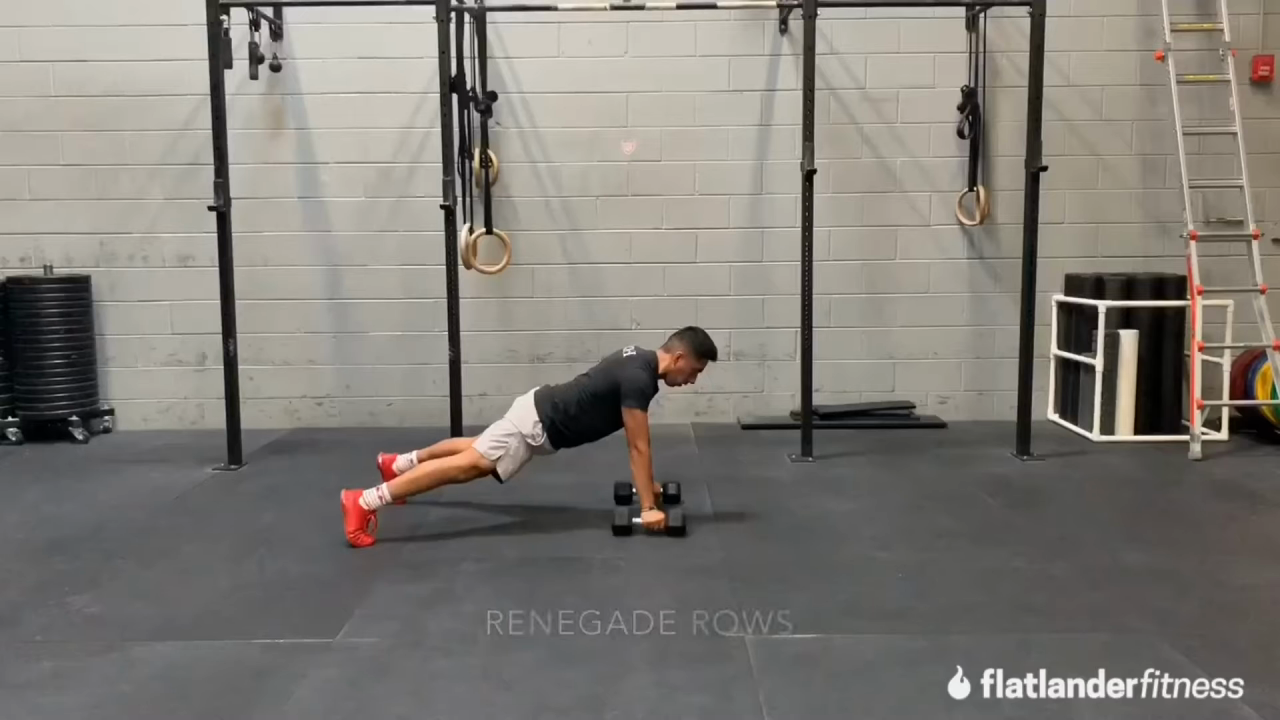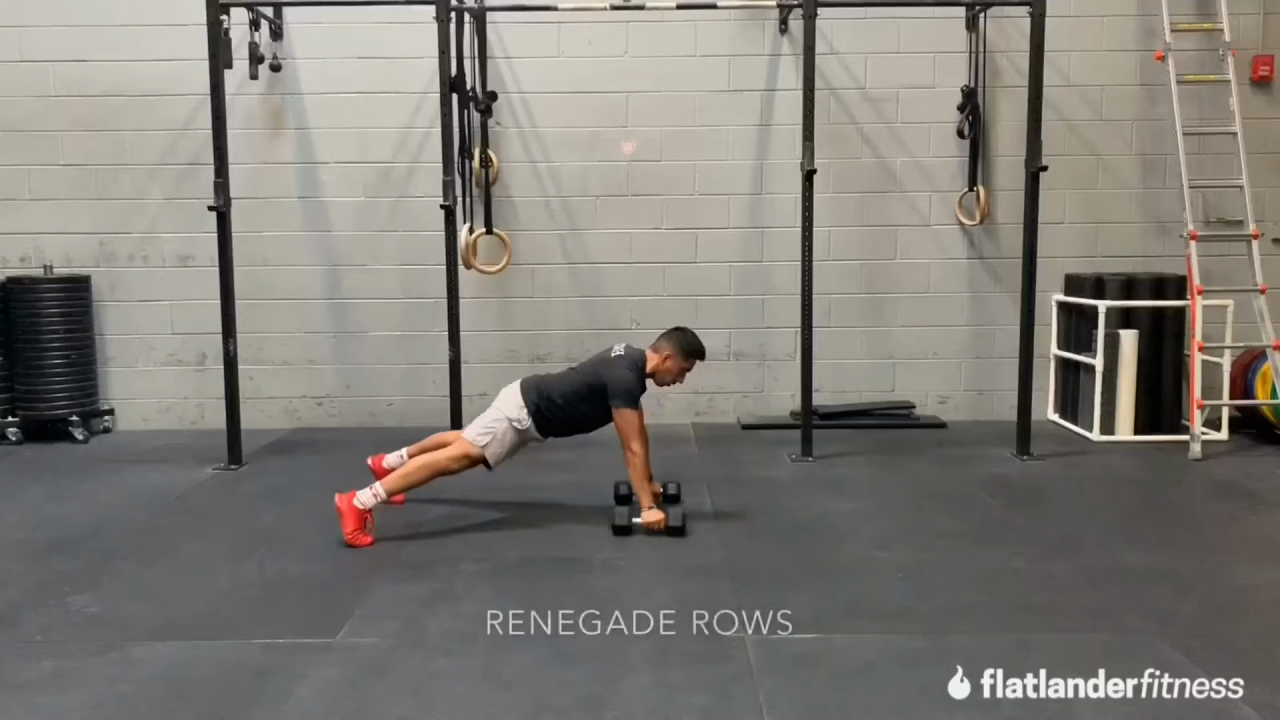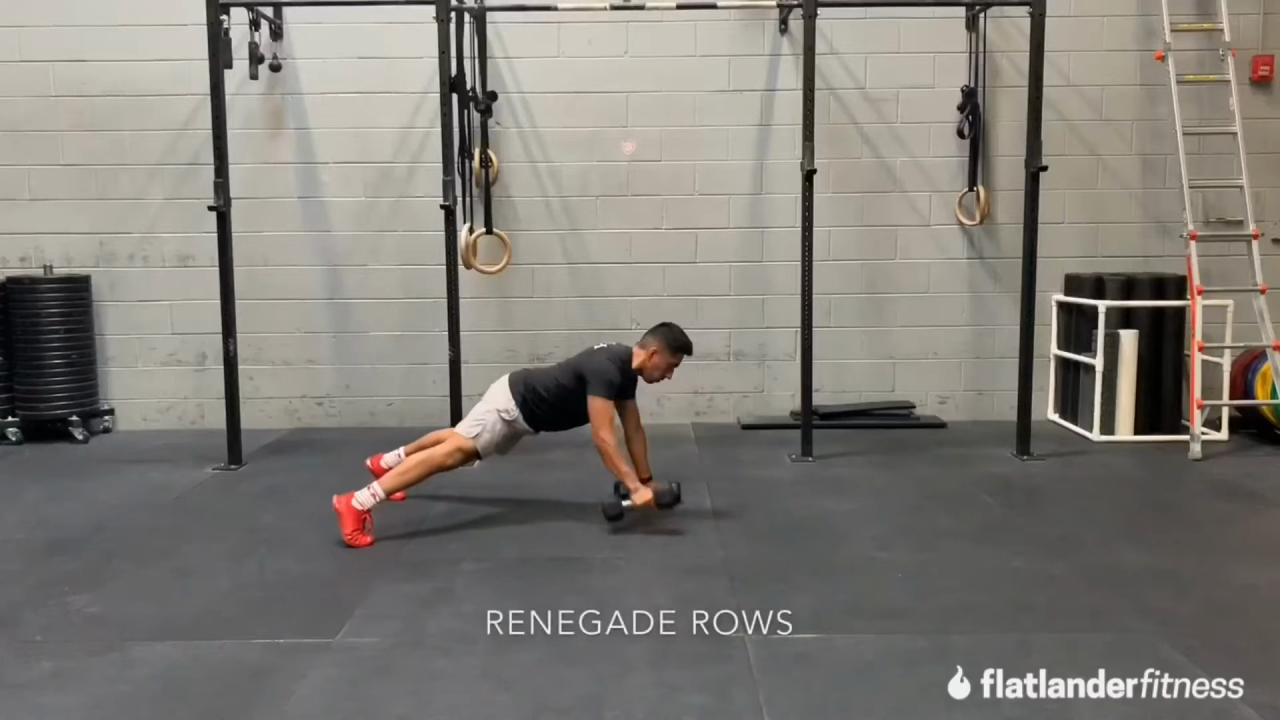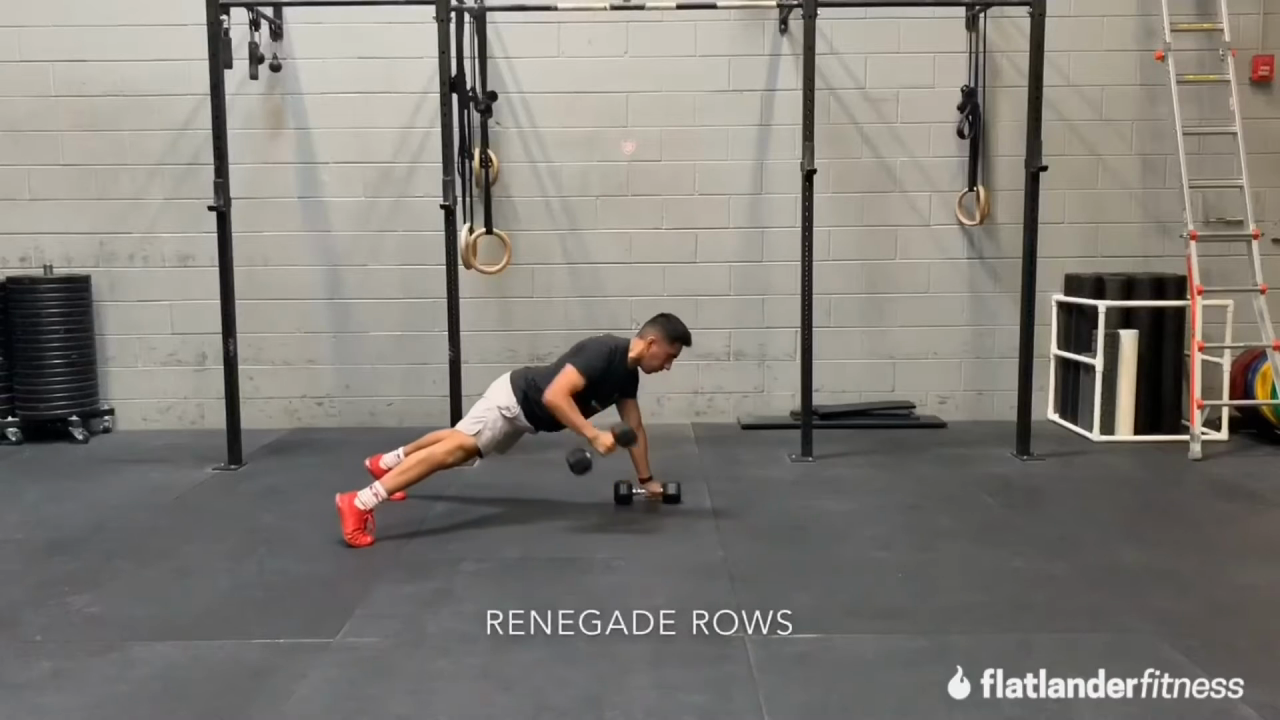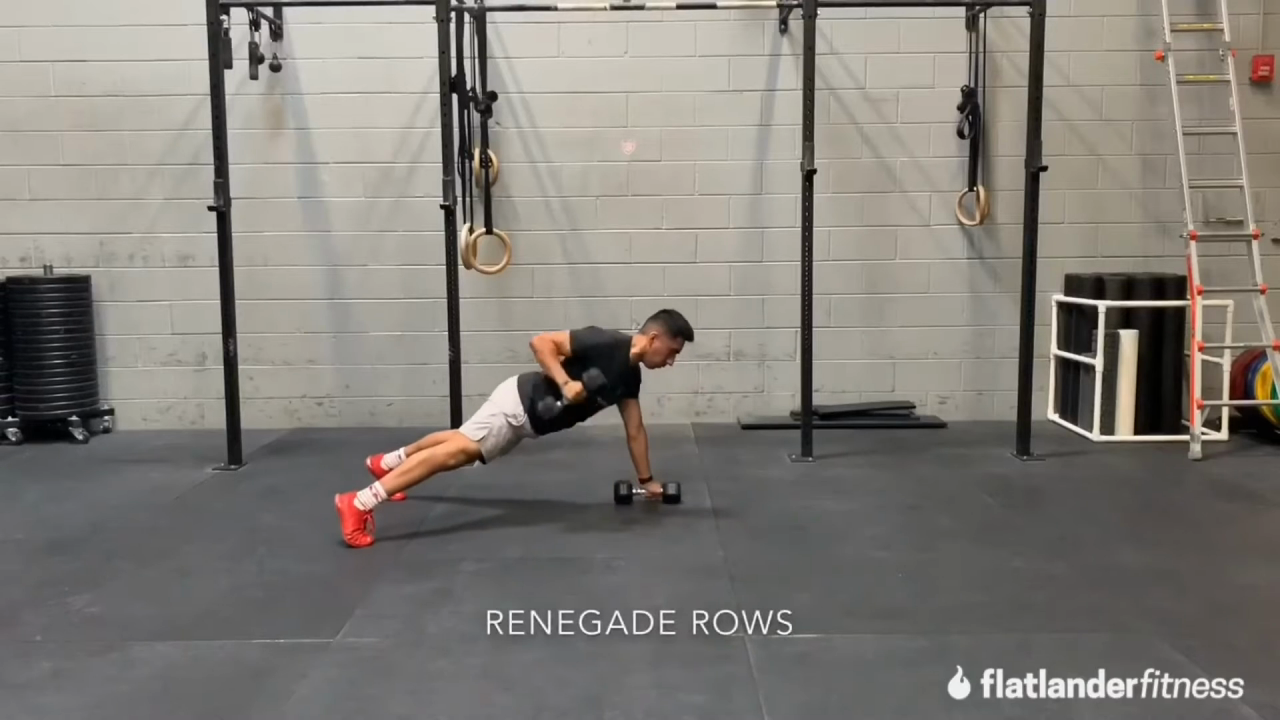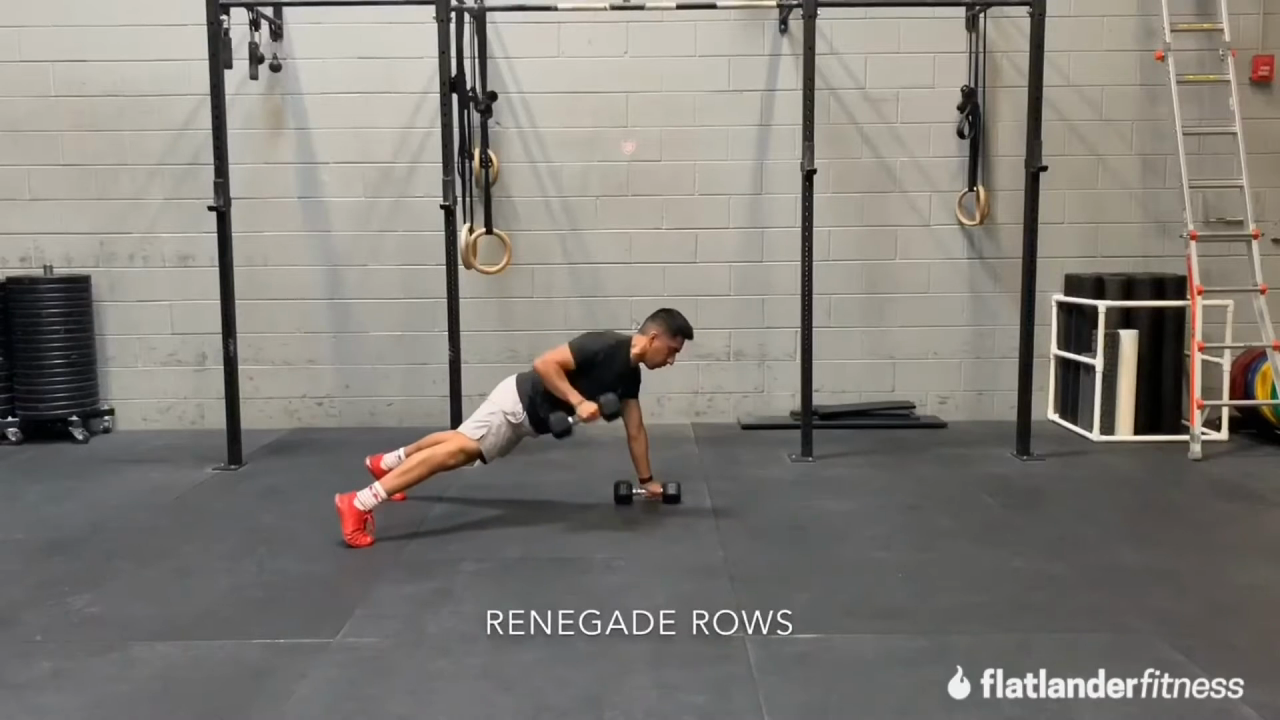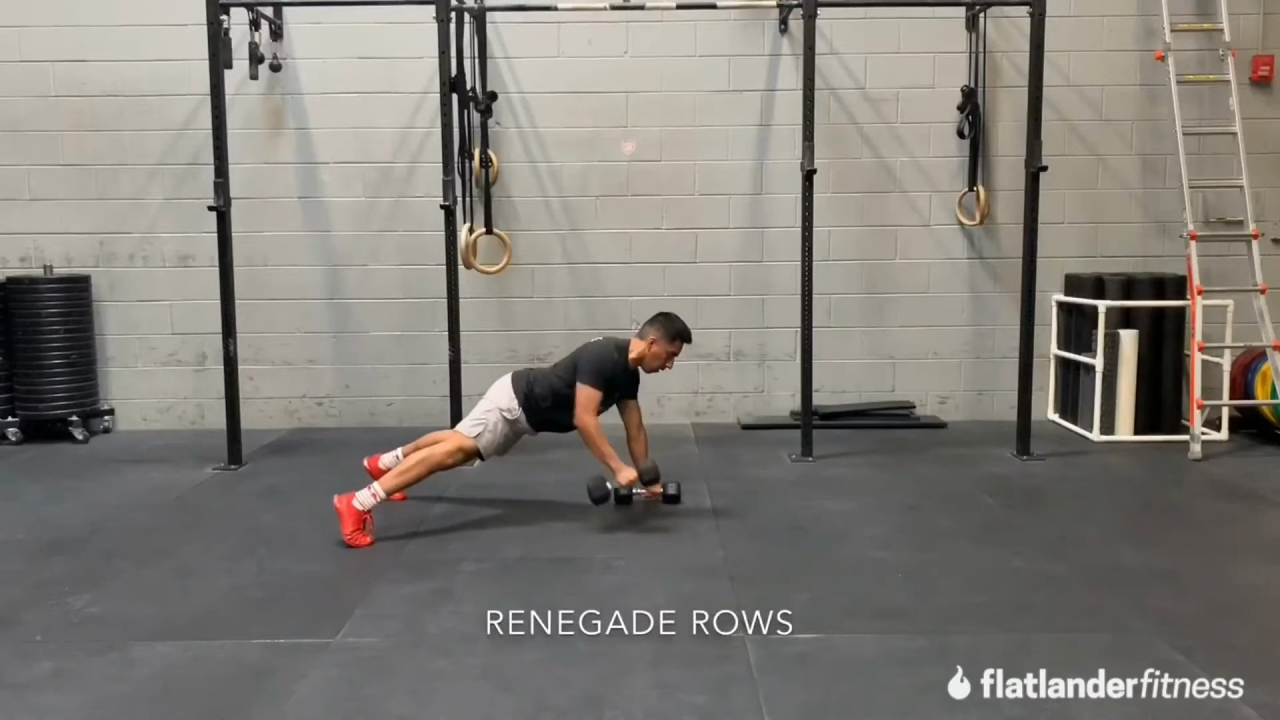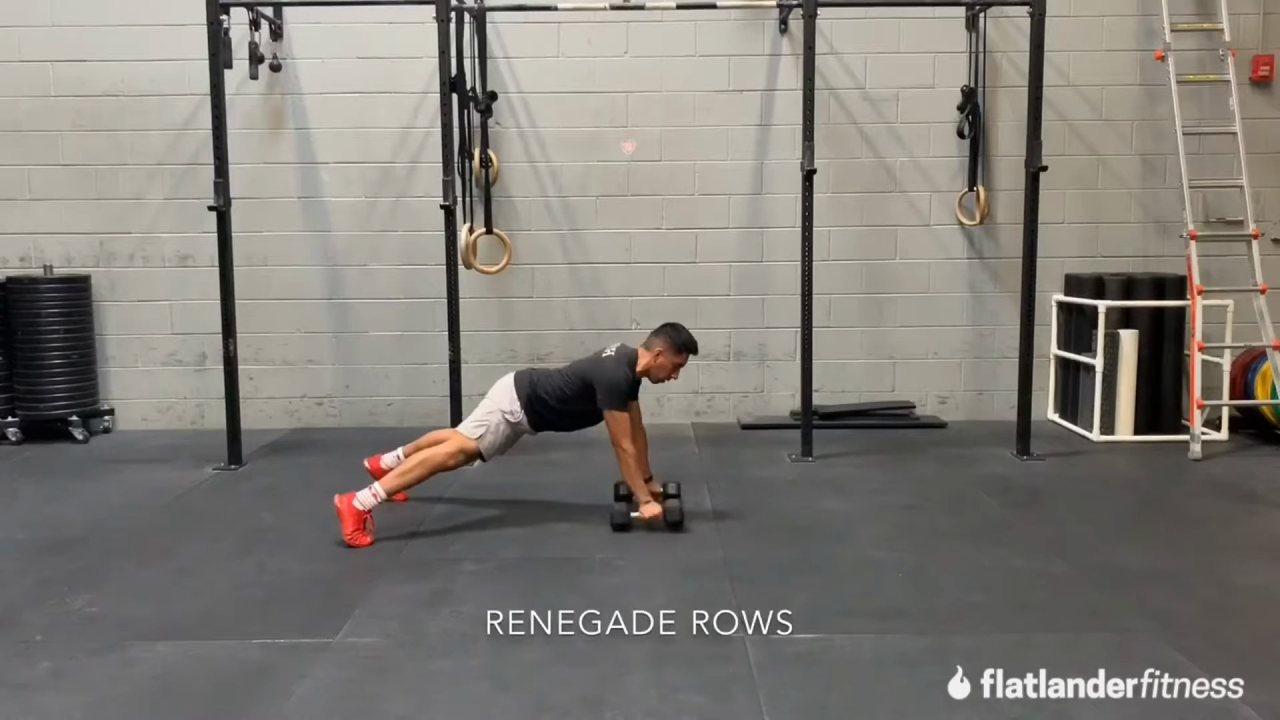
dt=0.2s
person 1, frame 1
left shoulder: (641, 361)
right shoulder: (639, 378)
left elbow: (638, 442)
right elbow: (638, 446)
left wrist: (648, 483)
right wrist: (648, 506)
left hip: (542, 410)
right hip: (540, 422)
left knee: (476, 448)
right knee: (470, 464)
left ankle: (399, 464)
right ankle: (365, 501)
person 1, frame 2
left shoulder: (632, 362)
right shoulder: (625, 377)
left elbow: (638, 431)
right elbow: (632, 446)
left wrist: (649, 482)
right wrist: (647, 506)
left hip: (532, 404)
right hip: (526, 409)
left knee: (466, 441)
right knee: (460, 455)
left ankle: (389, 462)
right ankle: (359, 502)
person 1, frame 3
left shoulder: (624, 367)
right shoulder: (608, 368)
left elbow: (634, 429)
right elbow: (603, 437)
left wrist: (646, 479)
right wrist: (634, 489)
left hip: (524, 409)
right hip: (514, 402)
left knee: (460, 438)
right knee: (454, 451)
left ankle: (388, 462)
right ankle: (358, 503)
person 1, frame 4
left shoulder: (627, 371)
right shoulder: (604, 353)
left elbow: (633, 427)
right elbow: (554, 397)
left wrist: (646, 479)
right wrist: (594, 435)
left hip: (525, 413)
right hip: (514, 399)
left knee: (459, 438)
right knee: (455, 449)
left ankle: (385, 462)
right ankle: (360, 502)
person 1, frame 5
left shoulder: (630, 372)
right shoulder: (605, 343)
left elbow: (635, 429)
right elbow: (540, 341)
left wrist: (647, 480)
right wrist: (566, 384)
left hip: (532, 416)
right hip: (521, 402)
left knee: (459, 440)
right knee: (457, 451)
left ankle: (386, 462)
right ankle: (359, 503)
person 1, frame 6
left shoulder: (630, 373)
right shoulder: (605, 346)
left elbow: (635, 429)
right elbow: (544, 363)
left wrist: (647, 480)
right wrist: (577, 400)
left hip: (532, 415)
right hip: (520, 401)
left knee: (459, 441)
right knee: (457, 450)
left ankle: (386, 462)
right ankle: (360, 503)
person 1, frame 7
left shoulder: (629, 373)
right shoulder: (605, 356)
left elbow: (635, 429)
right elbow: (583, 420)
right wrist: (618, 468)
left hip: (528, 414)
right hip: (516, 399)
left knee: (457, 440)
right knee: (455, 450)
left ankle: (384, 462)
right ankle: (358, 503)
person 1, frame 8
left shoulder: (630, 370)
right shoulder: (615, 374)
left elbow: (637, 430)
right elbow: (623, 444)
left wrist: (649, 482)
right wrist: (643, 500)
left hip: (527, 405)
right hip: (518, 401)
left knee: (458, 438)
right knee: (455, 451)
left ankle: (386, 463)
right ankle: (359, 503)
